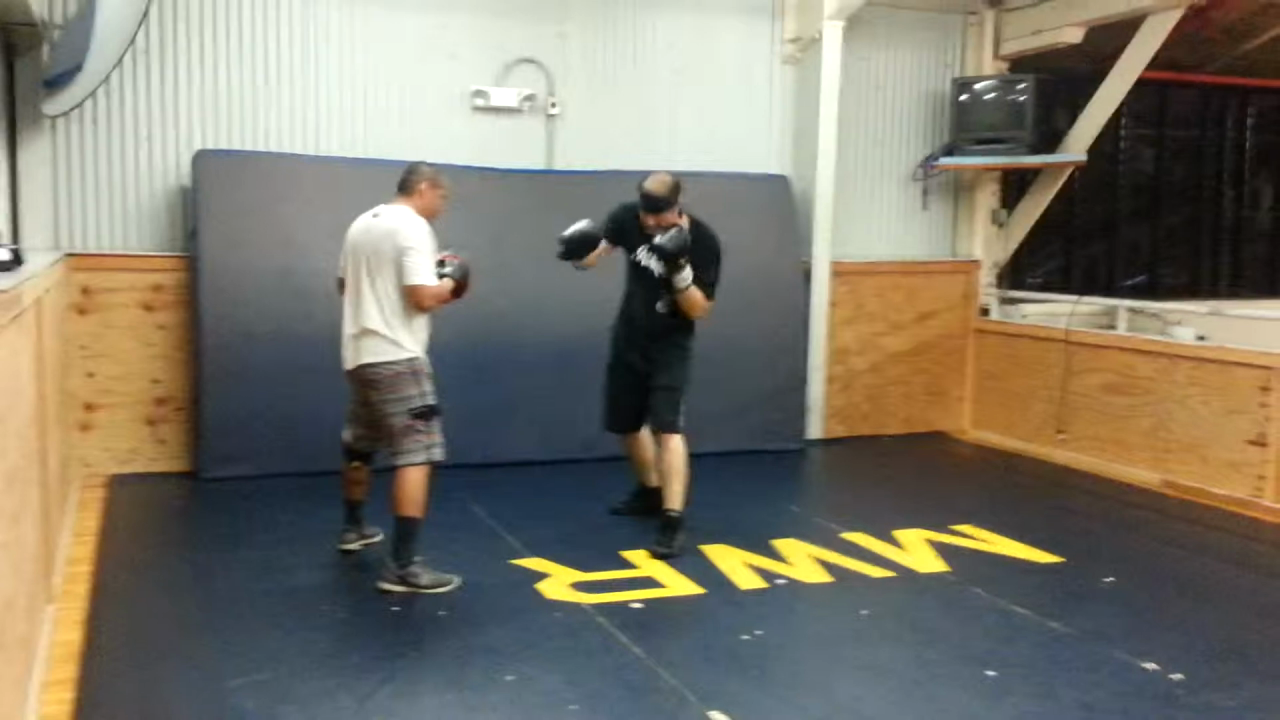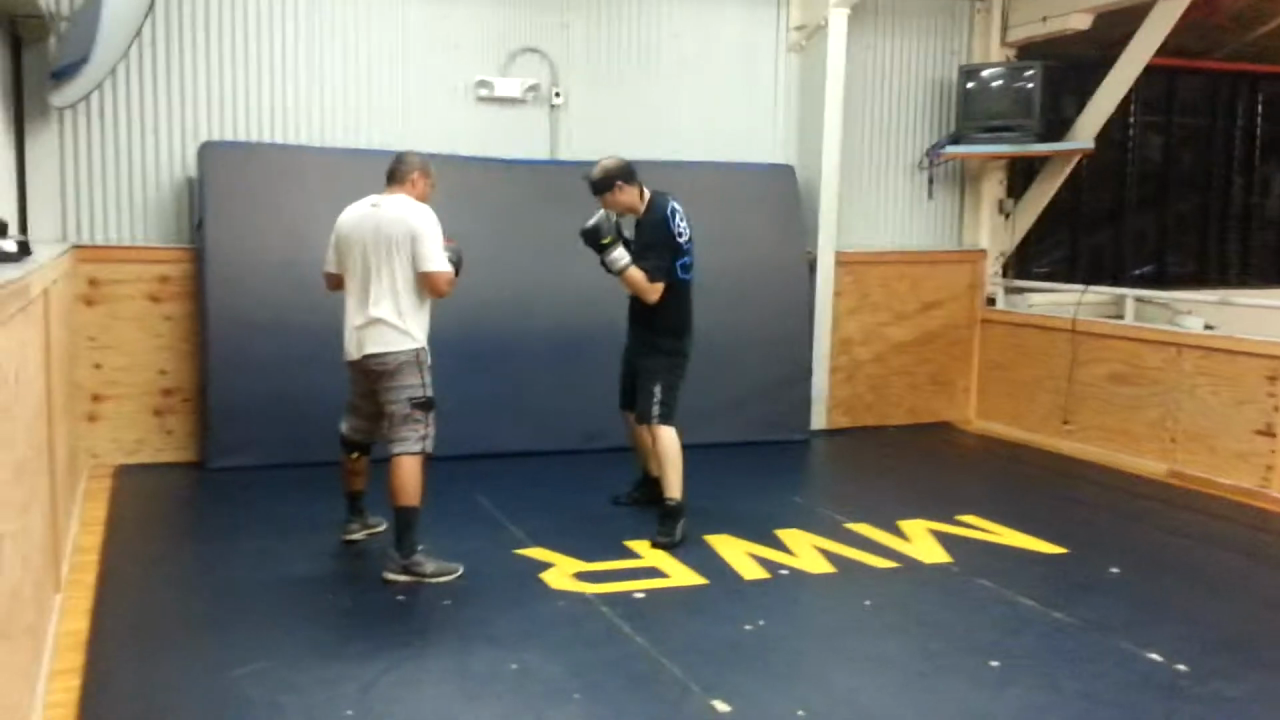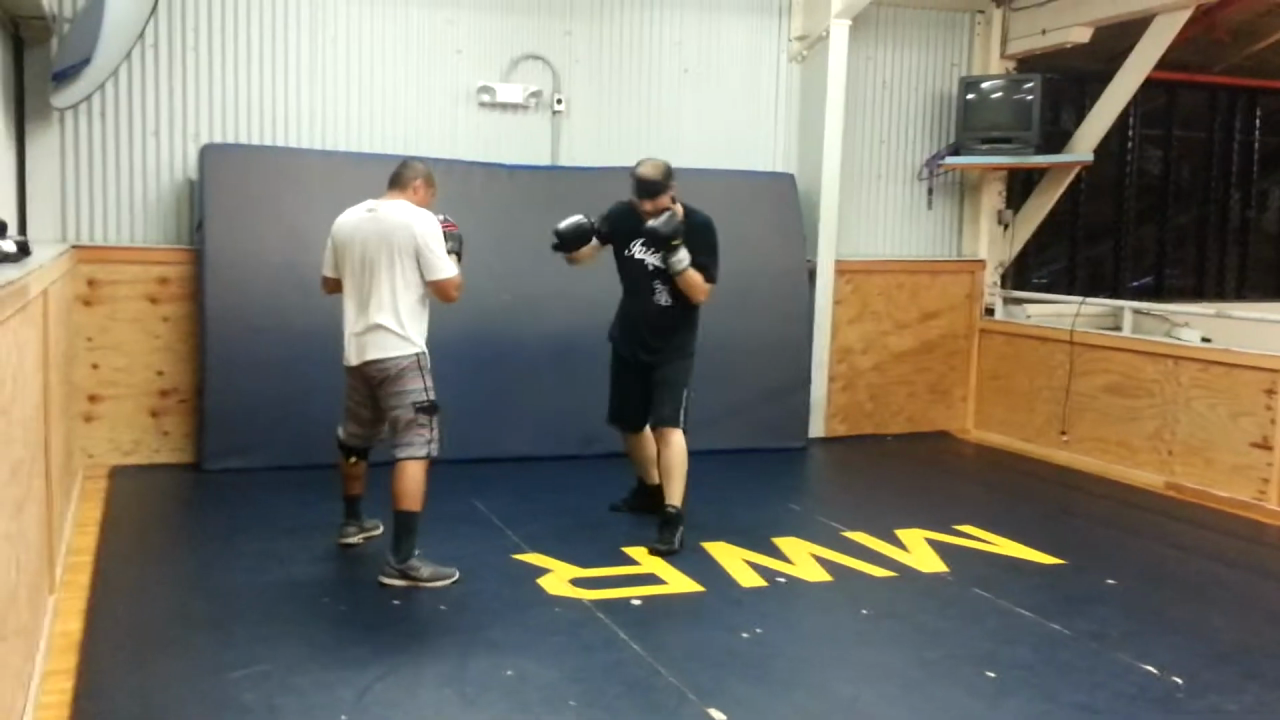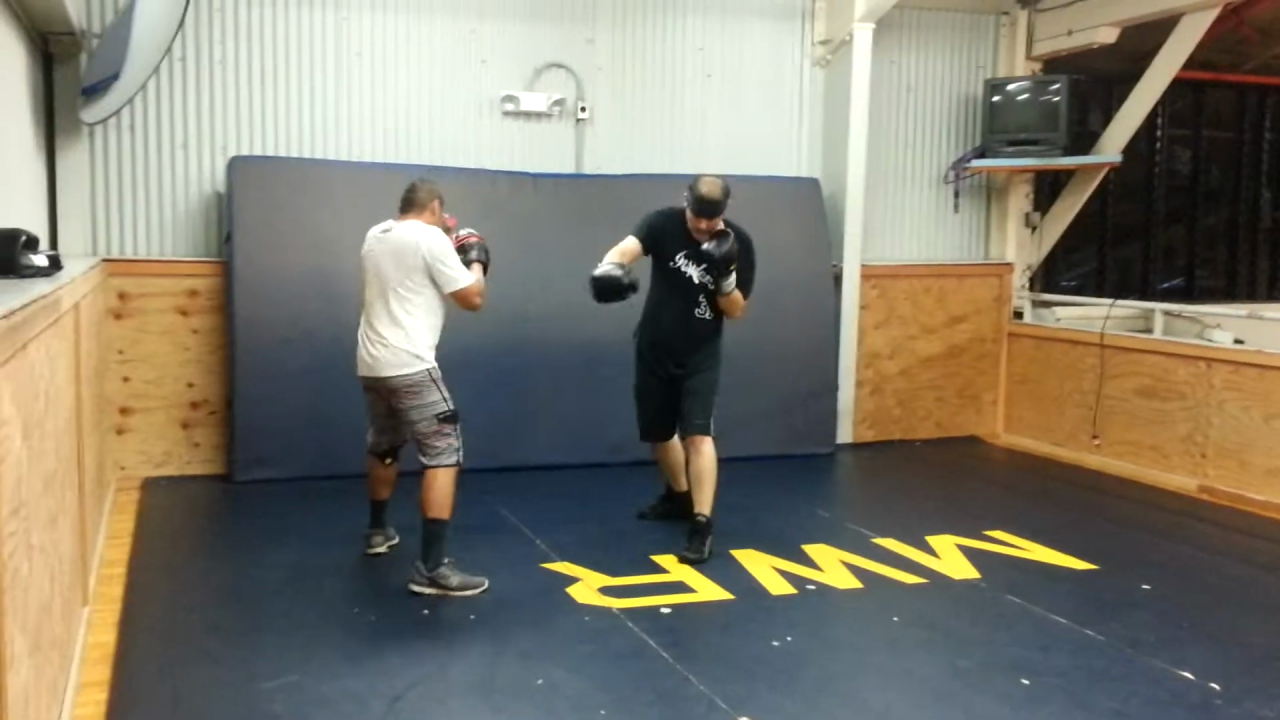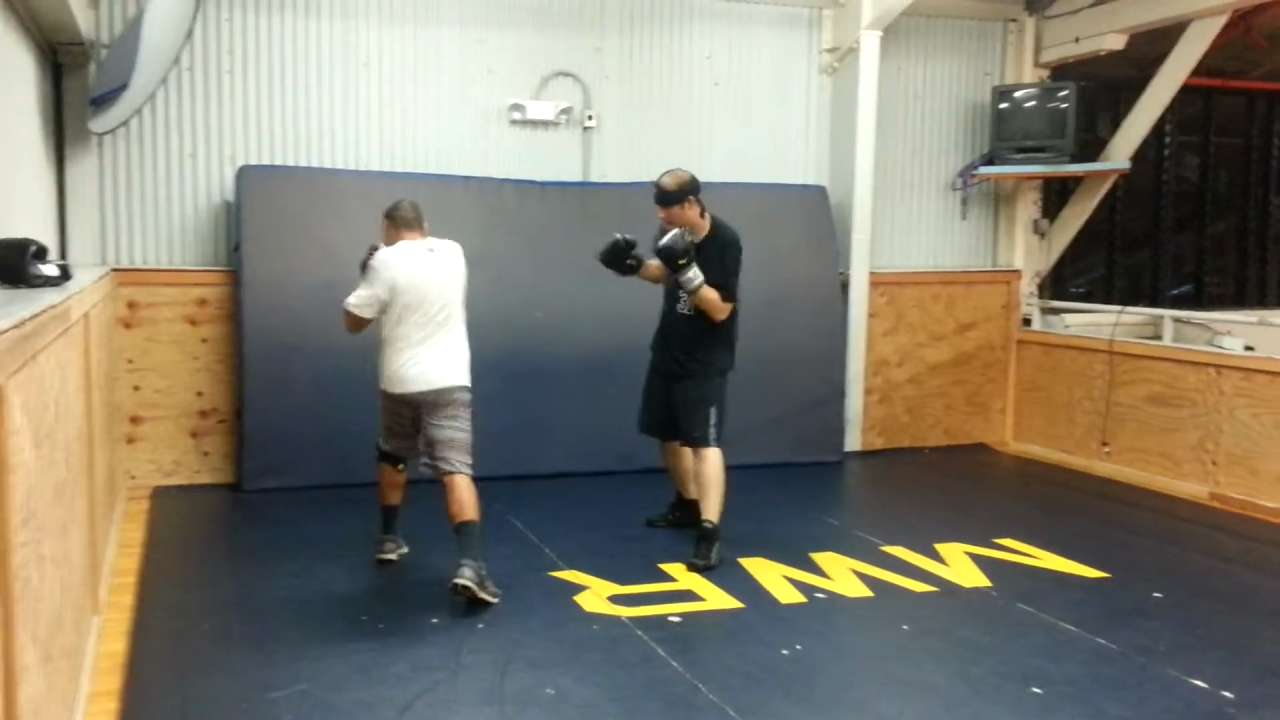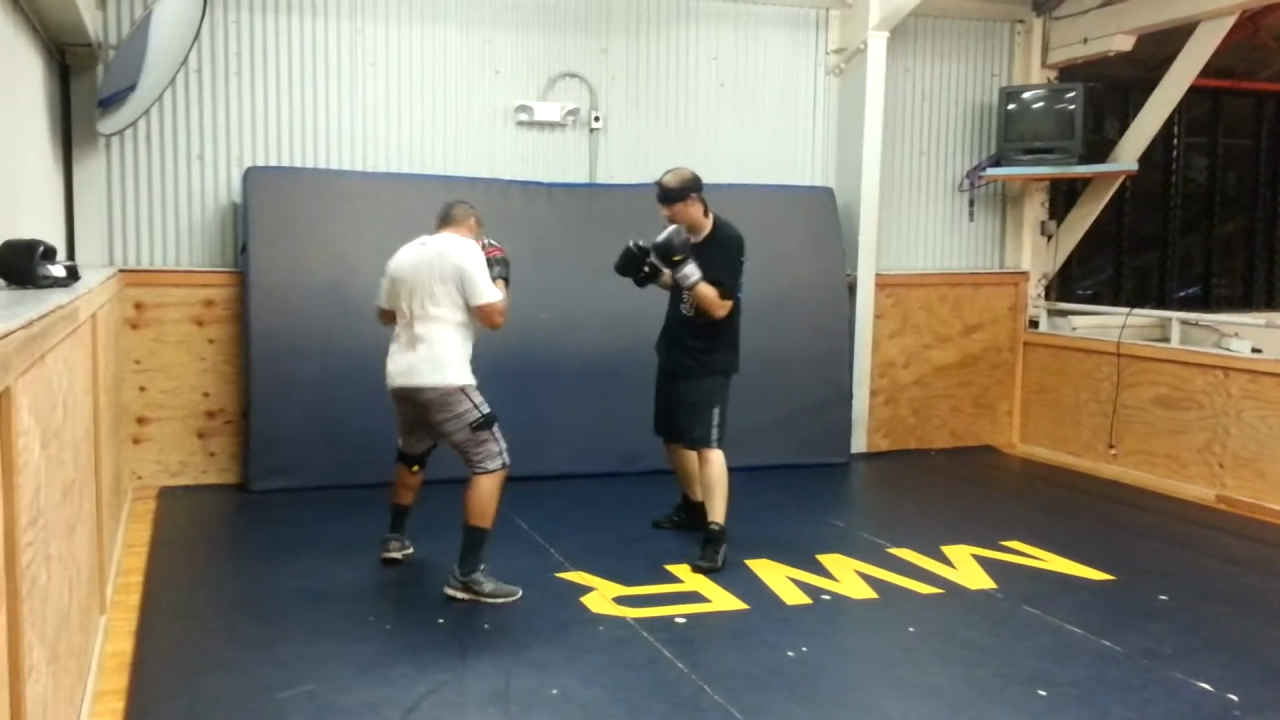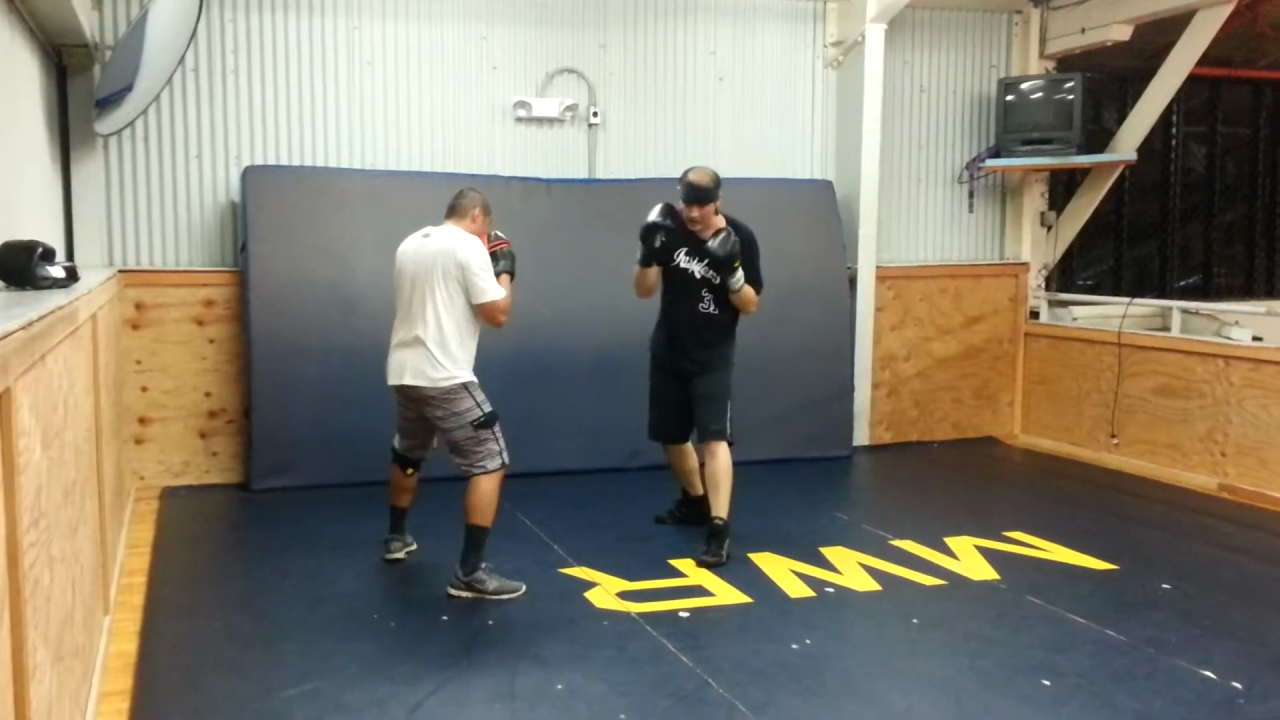
dt=0.4s
person 1, frame 1
left shoulder: (363, 223)
right shoulder: (411, 226)
left elbow: (345, 284)
right elbow: (423, 298)
right wrist: (450, 281)
left hip: (360, 355)
right hip: (396, 359)
left knee: (359, 445)
right knee: (417, 454)
left ankle: (353, 528)
right ankle: (402, 566)
person 1, frame 2
left shoulder: (350, 216)
right shoulder: (418, 215)
left elbow: (334, 279)
right elbow: (439, 286)
right wrist: (449, 262)
left hip: (360, 345)
right hip: (400, 348)
left knee: (357, 436)
right knee: (410, 444)
left ankle: (355, 518)
right ankle: (404, 555)
person 1, frame 3
left shoulder: (345, 220)
right shoulder: (420, 221)
left elbow: (330, 283)
right elbow: (450, 291)
right wrist: (452, 251)
left hip: (358, 351)
right hip: (400, 353)
left knee: (355, 441)
right knee: (414, 450)
left ankle: (353, 521)
right ankle: (402, 560)
person 1, frame 4
left shoulder: (375, 237)
right shoulder: (430, 239)
right elbow: (472, 298)
right wrist: (476, 260)
left hip: (372, 366)
right hip: (410, 367)
left knee: (383, 448)
right knee: (443, 457)
left ankle: (377, 530)
right ankle: (431, 568)
person 1, frame 5
left shoulder: (386, 260)
right shoulder: (452, 252)
left elbow: (354, 322)
left hip: (401, 382)
right hip: (451, 381)
left knee: (393, 455)
right knee: (456, 471)
left ankle: (389, 538)
right ankle: (471, 564)
person 1, frame 6
left shoulder: (403, 255)
right shoulder: (467, 251)
left elbow: (386, 314)
right elbow: (495, 317)
right wrist: (499, 279)
left hip: (403, 378)
right hip: (444, 379)
left knee: (412, 454)
right knee: (491, 463)
left ankle: (395, 538)
right ankle: (467, 575)
person 1, frame 7
left shoulder: (409, 245)
right shoulder: (468, 246)
right elbow: (497, 315)
right wrist: (505, 273)
left hip: (404, 373)
right hip: (445, 378)
left knee: (407, 456)
right knee: (489, 465)
left ankle: (396, 537)
right ankle: (470, 572)
person 2, frame 1
left shoulder: (703, 240)
right shoulder: (629, 216)
left elbow: (699, 311)
right elbow: (591, 253)
left wrist: (679, 268)
right wrist: (578, 243)
left hip: (669, 349)
right hip: (628, 343)
left knee: (668, 430)
right knee: (627, 425)
left ankle: (673, 521)
right ankle: (650, 491)
person 2, frame 2
left shoulder: (656, 221)
right shoulder: (655, 205)
left elbow: (650, 292)
left wrist: (611, 249)
right wrist: (616, 244)
left hip: (663, 339)
right hip: (647, 334)
left knee: (656, 419)
right knee: (633, 411)
left ankle: (674, 510)
right ankle: (652, 482)
person 2, frame 3
left shoulder: (699, 225)
right shoulder: (624, 215)
left elbow: (700, 294)
right elbow: (580, 253)
left wrist: (675, 249)
right wrist: (573, 239)
left hip: (673, 347)
right hip: (629, 341)
left knee: (668, 426)
right knee: (628, 423)
left ankle: (673, 516)
right ankle: (650, 489)
person 2, frame 4
left shoulder: (740, 243)
right shoulder: (664, 222)
left elbow: (737, 311)
right elbow: (629, 247)
left wrist: (725, 273)
right wrist: (610, 267)
left hip: (700, 357)
right hip: (655, 350)
left knee: (698, 435)
right knee: (657, 432)
left ankle: (702, 525)
right ankle: (678, 496)
person 2, frame 5
left shoulder: (725, 241)
right shoulder: (671, 230)
left elbow: (720, 311)
left wrist: (688, 269)
right wrist: (628, 260)
left hip: (705, 360)
right hip: (667, 351)
left knee: (704, 442)
right knee: (667, 434)
left ankle: (709, 533)
right ankle: (688, 505)
person 2, frame 6
left shoulder: (727, 239)
right shoulder: (682, 234)
left elbow: (718, 307)
left wrist: (681, 264)
right wrist: (650, 272)
left hip: (709, 361)
right hip: (675, 353)
left knee: (706, 443)
right knee: (674, 437)
left ankle: (716, 534)
right ankle: (693, 507)
person 2, frame 7
left shoulder: (742, 237)
right shoulder: (669, 227)
left elbow: (750, 306)
right elbow: (643, 290)
left wrist: (730, 268)
right wrist: (649, 249)
left hip: (712, 357)
right hip: (668, 353)
left knee: (713, 438)
right knee: (670, 437)
left ankle: (719, 528)
right ankle: (695, 501)
